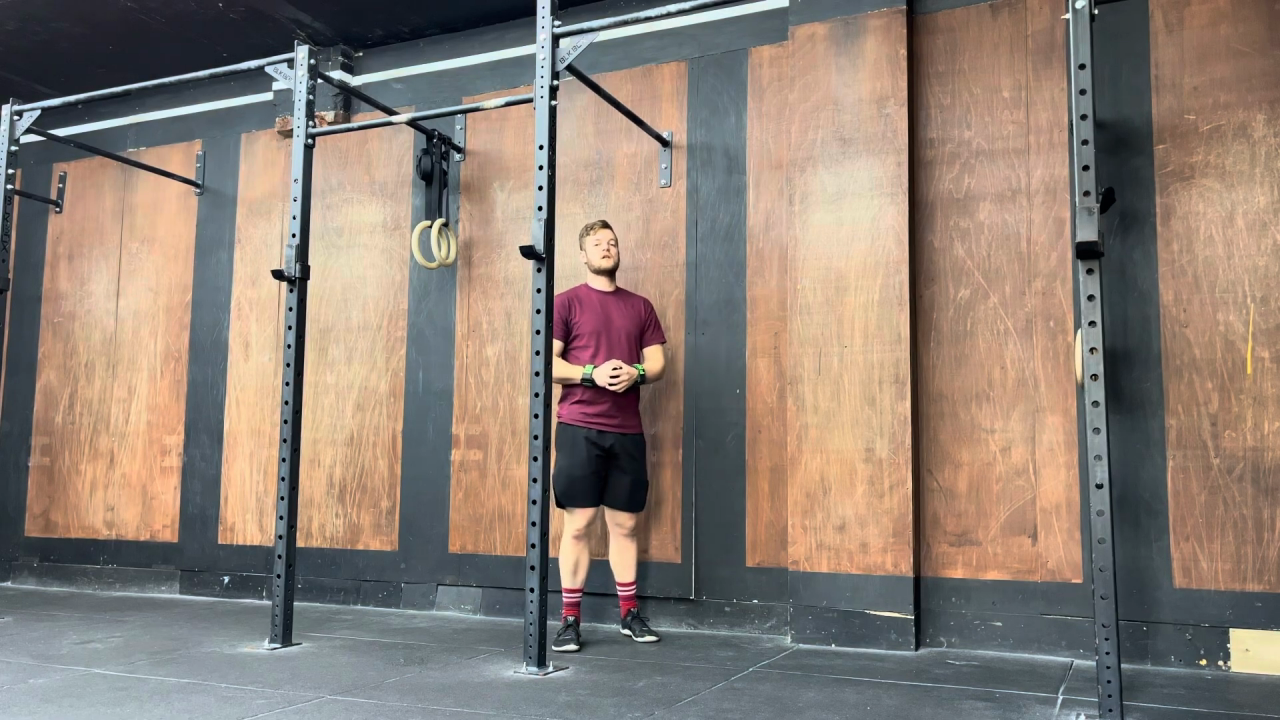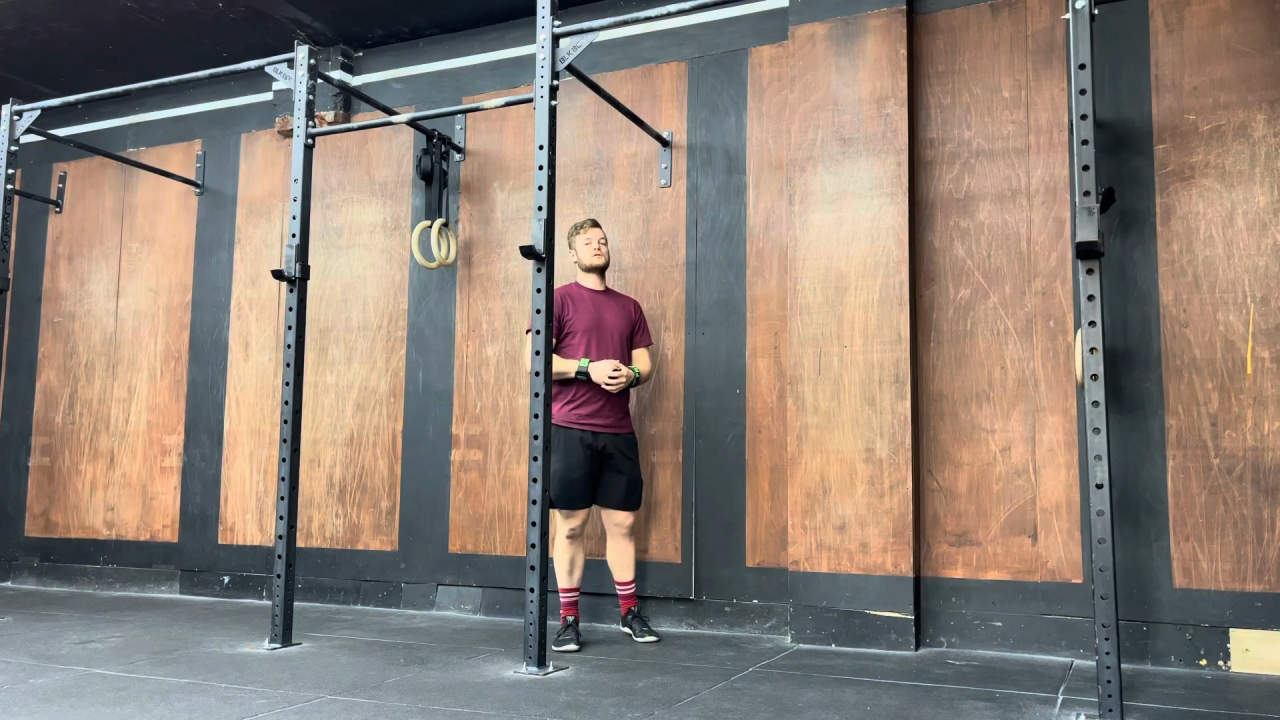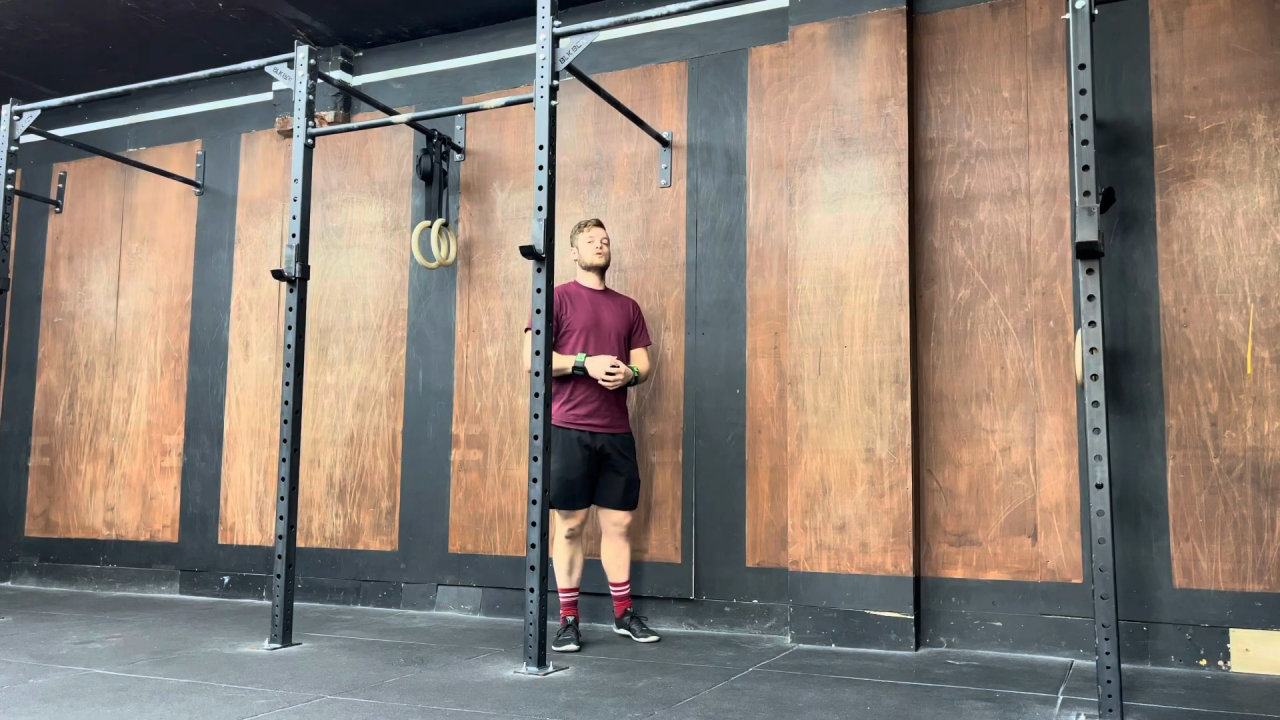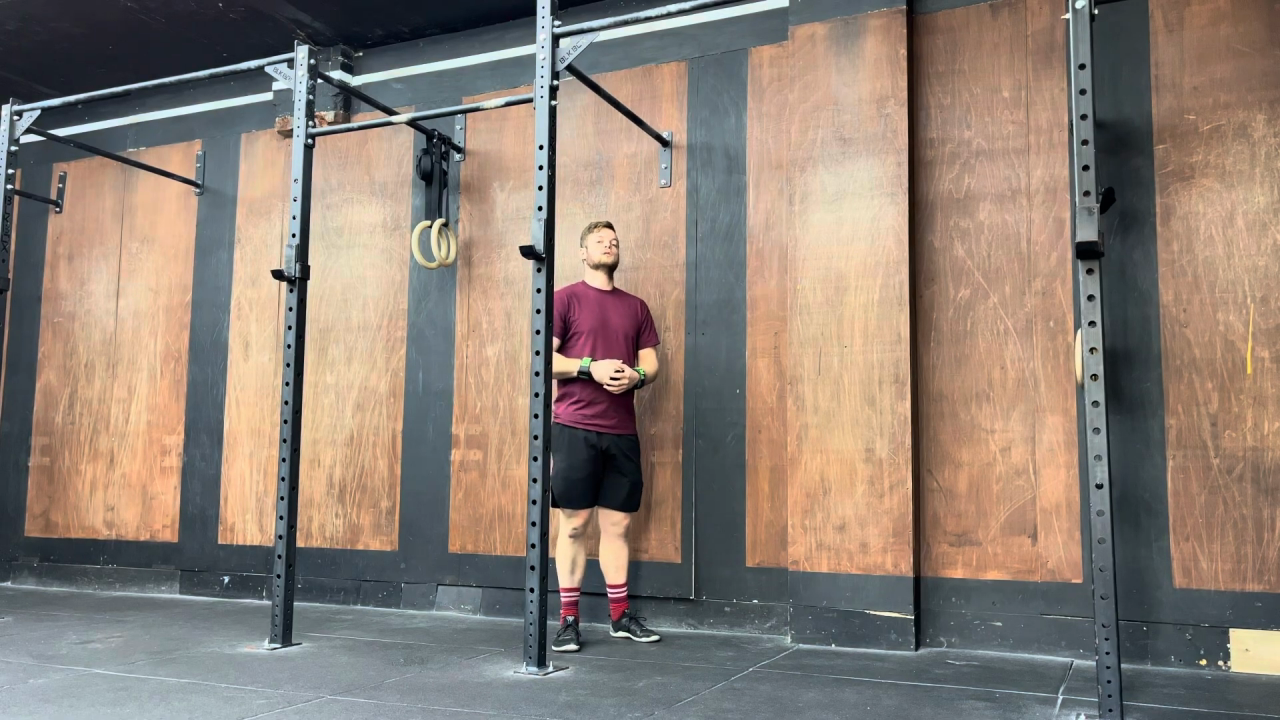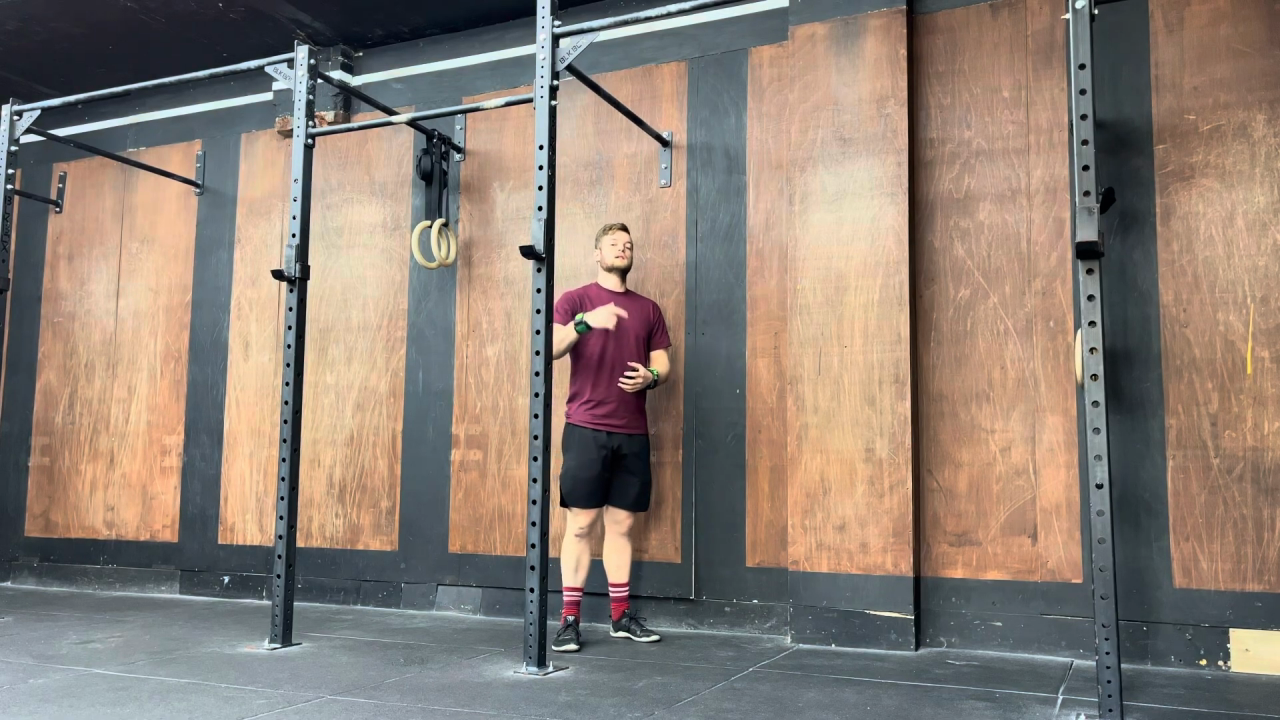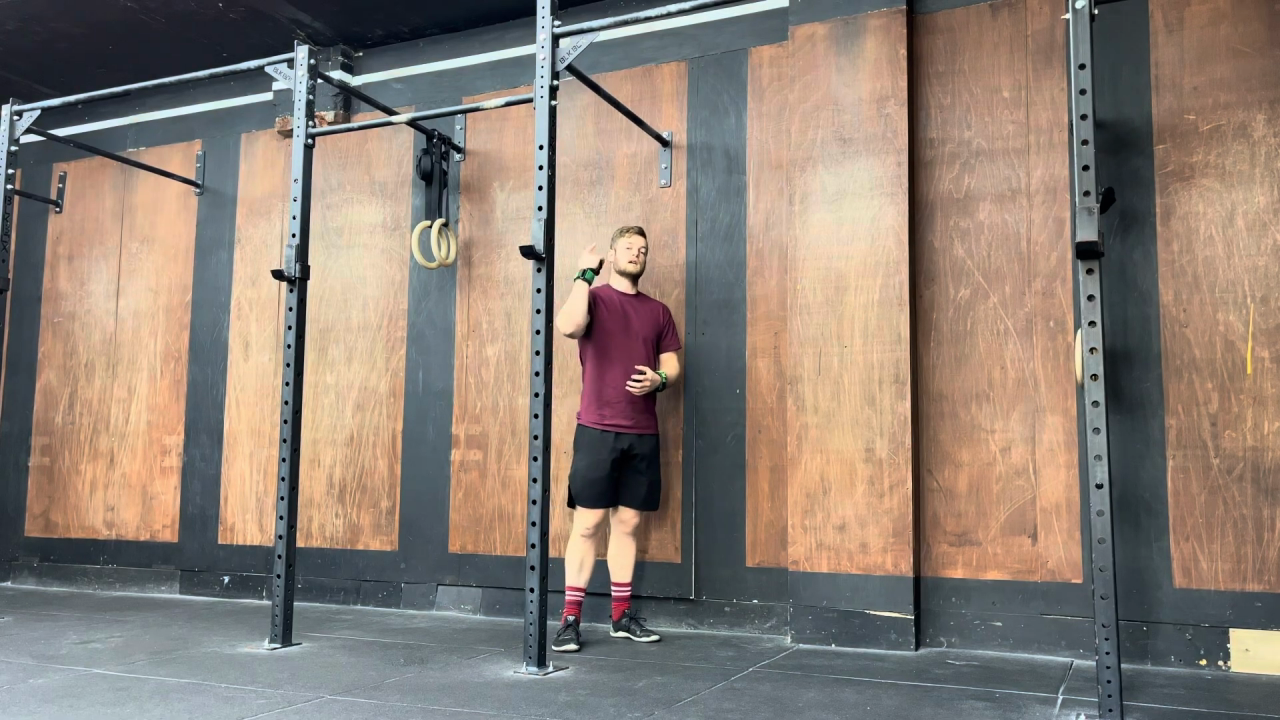
dt=0.3s
person 1, frame 1
left shoulder: (640, 306)
right shoulder: (566, 302)
left elbow: (658, 363)
right elbow: (547, 362)
left wrist: (636, 373)
right wrist: (591, 373)
left hip: (627, 431)
right hip: (579, 428)
left knee: (625, 524)
right knee: (577, 524)
left ankle: (629, 613)
right ankle: (570, 619)
person 1, frame 2
left shoulder: (629, 306)
right shoulder: (558, 299)
left elbow: (645, 363)
right elbow: (534, 359)
left wrist: (630, 375)
right wrist: (587, 368)
left hip: (619, 432)
right hip: (570, 429)
left knee: (622, 523)
right knee: (571, 524)
left ankle: (630, 611)
right ankle: (568, 619)
person 1, frame 3
left shoulder: (628, 306)
right shoulder: (557, 298)
left elbow: (644, 363)
right elbow: (532, 357)
left wrist: (628, 373)
right wrist: (584, 363)
left hip: (617, 432)
right hip: (569, 429)
left knee: (619, 524)
right knee: (570, 524)
left ankle: (624, 613)
right ankle: (568, 619)
person 1, frame 4
left shoulder: (636, 306)
right shoulder: (565, 299)
left elbow: (651, 362)
left wrist: (637, 376)
right wrist: (590, 368)
left hip: (622, 432)
right hip: (575, 429)
left knee: (617, 525)
right knee: (574, 524)
left ankle: (621, 615)
right ankle: (569, 620)
person 1, frame 5
left shoulder: (648, 308)
right shoulder: (576, 300)
left elbow: (664, 364)
right elbow: (550, 347)
left wrist: (650, 376)
right wrist: (586, 322)
left hip: (633, 433)
right hip: (587, 429)
left knee: (621, 524)
right knee: (581, 524)
left ankle: (621, 615)
right ankle: (569, 619)
person 1, frame 6
left shoulder: (658, 311)
right shoulder: (592, 297)
left elbow: (673, 365)
right elbow: (568, 327)
left wrist: (658, 379)
right wrist: (585, 275)
left hip: (643, 433)
right hip: (598, 429)
left knee: (627, 523)
right knee: (587, 524)
left ankle: (622, 614)
right ankle: (570, 618)
